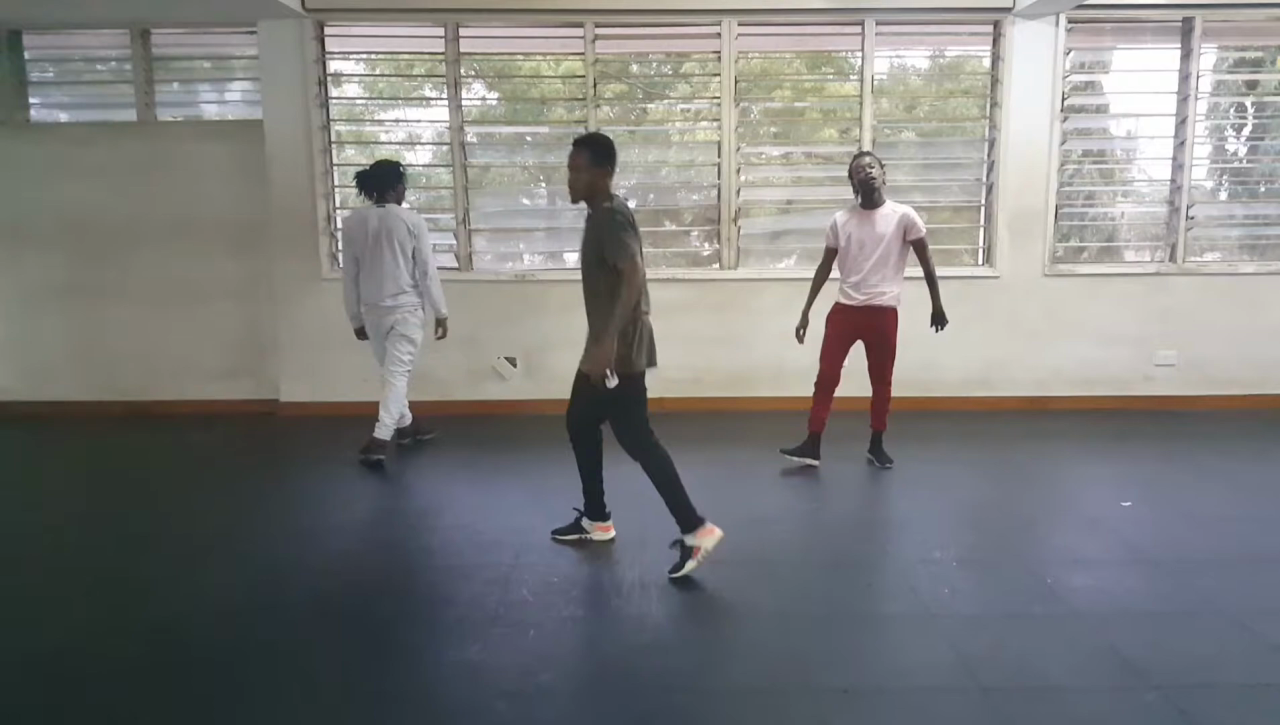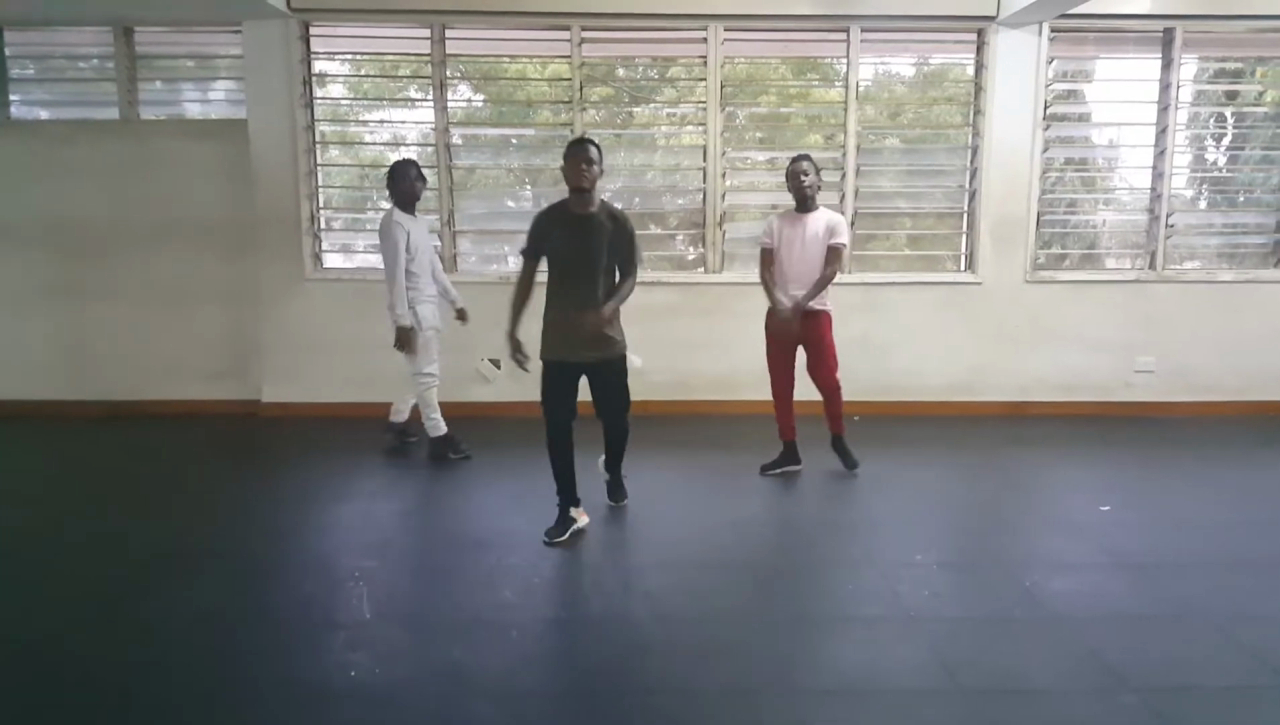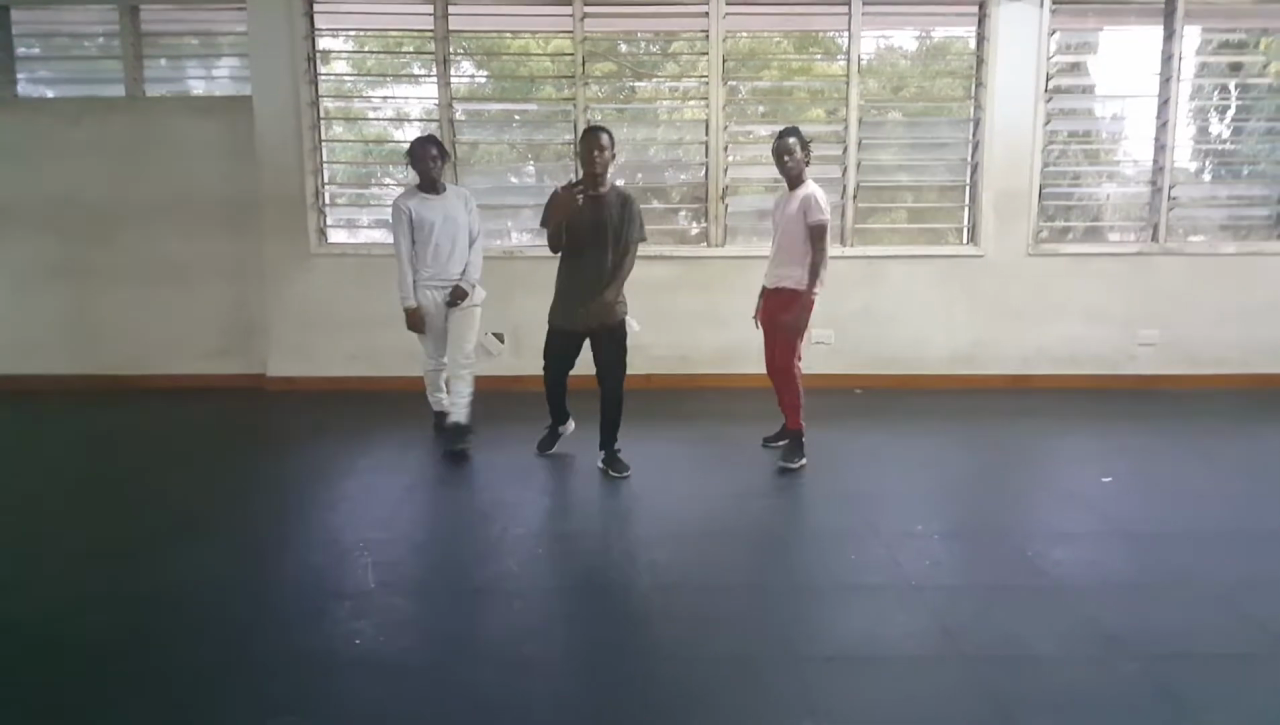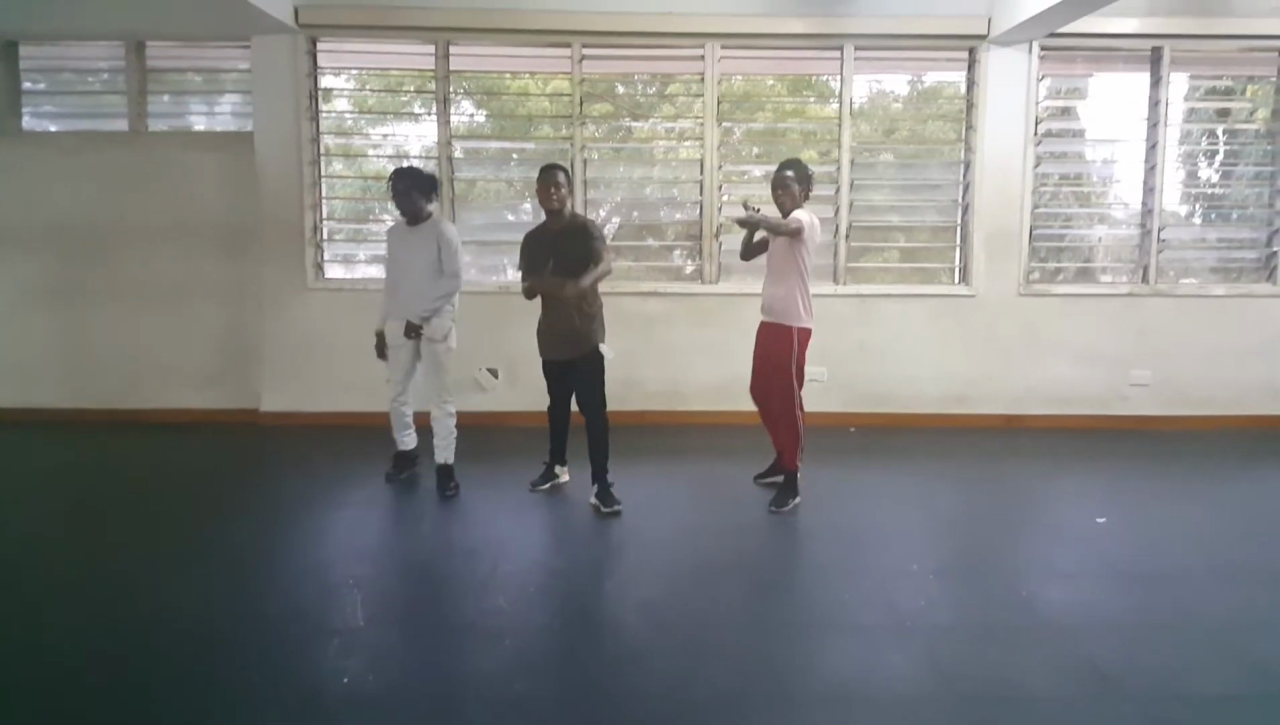
dt=0.7s
person 1, frame 1
left shoulder: (611, 218)
right shoulder: (601, 217)
left elbow: (634, 277)
left wrist: (608, 343)
left hip: (618, 348)
right hip: (606, 345)
left knee: (635, 437)
right knee: (580, 424)
left ankle: (694, 529)
right ankle: (595, 518)
person 1, frame 2
left shoulder: (616, 221)
right shoulder: (548, 220)
left elbow: (630, 277)
right elbow: (527, 276)
left wrist: (608, 310)
right wrist: (513, 331)
left hip: (604, 338)
right hip: (559, 338)
left knee: (615, 415)
right knee: (557, 420)
left ankle: (613, 471)
right ankle: (570, 508)
person 1, frame 3
left shoulder: (625, 202)
right shoulder: (564, 197)
left elbow: (629, 254)
right elbow: (554, 247)
left wrist: (610, 295)
right wrist: (560, 215)
left hip: (608, 307)
right hip: (567, 304)
left knee: (612, 380)
right knee: (553, 372)
left ankle: (608, 451)
right ankle: (559, 423)
person 1, frame 4
left shoulder: (585, 228)
right shoulder: (532, 239)
left elbow: (605, 263)
right elbow: (528, 289)
left wrist: (580, 285)
right wrist: (538, 284)
left hip: (585, 334)
right hip: (552, 336)
left knee: (594, 409)
right knee: (558, 404)
left ankle: (601, 484)
right ankle: (557, 466)
person 2, frame 1
left shoulder: (904, 216)
right shoulder: (841, 220)
left elbow: (925, 262)
right elbow: (825, 266)
left wrist: (937, 305)
right wrist: (806, 311)
left hip: (883, 311)
right hip: (846, 309)
left knee: (881, 381)
right knee: (826, 375)
left ankle: (876, 445)
right ankle: (812, 445)
person 2, frame 2
left shoulder: (833, 221)
right shoulder: (775, 223)
left elbow: (830, 270)
right elbow: (765, 270)
left wrist: (800, 305)
right wrist: (779, 307)
left hip: (816, 312)
right hip: (779, 314)
left knee: (827, 380)
right knee: (781, 386)
left ankle: (838, 441)
right ankle: (789, 452)
person 2, frame 3
left shoulder: (812, 196)
right shoulder: (781, 199)
left elbow: (819, 254)
left wrist: (803, 302)
left hip: (796, 292)
right hip: (772, 289)
left knee: (786, 362)
right knee: (774, 363)
left ankle: (797, 442)
right ankle: (790, 426)
person 2, frame 4
left shoulder: (804, 219)
right shoulder: (778, 227)
left elbow: (785, 228)
right elbow: (746, 255)
left wrist: (756, 220)
right wrist: (753, 226)
left hip: (792, 325)
right hip: (770, 322)
left knee: (788, 399)
right knee: (761, 392)
left ankle: (791, 482)
right ankle: (783, 459)
person 3, frame 1
left shoulder: (352, 222)
right shoulder: (413, 221)
left elbow: (350, 275)
right elbow: (427, 272)
left wrist: (356, 319)
right wrist: (440, 313)
left hip: (372, 310)
right hip: (406, 309)
left knee: (390, 369)
right knee: (397, 372)
left ankle: (404, 424)
right ankle: (379, 440)
person 3, frame 2
left shoulder: (418, 221)
right shoulder: (394, 223)
right elbow: (396, 275)
left wrist: (456, 301)
right wrist: (402, 322)
left hip: (428, 304)
right hip: (414, 308)
left knee: (420, 369)
right knee: (427, 373)
left ankle: (399, 421)
right ankle: (438, 438)
person 3, frame 3
left shoulder: (463, 198)
right shoulder: (405, 204)
left elbow: (476, 243)
right elbow: (404, 256)
left wrist: (467, 283)
right wrist: (410, 303)
left hip: (463, 291)
right hip: (427, 293)
left knee: (464, 357)
right knee: (435, 359)
left ankle: (457, 423)
right ankle: (442, 414)
person 3, frame 4
left shoulder: (442, 230)
right shoulder: (394, 233)
left elbow: (453, 280)
left wrist: (419, 317)
right wrist: (381, 327)
left hip: (435, 324)
right hip: (401, 326)
left knee: (440, 397)
right knee: (397, 393)
left ankle: (445, 466)
right ankle: (406, 452)
